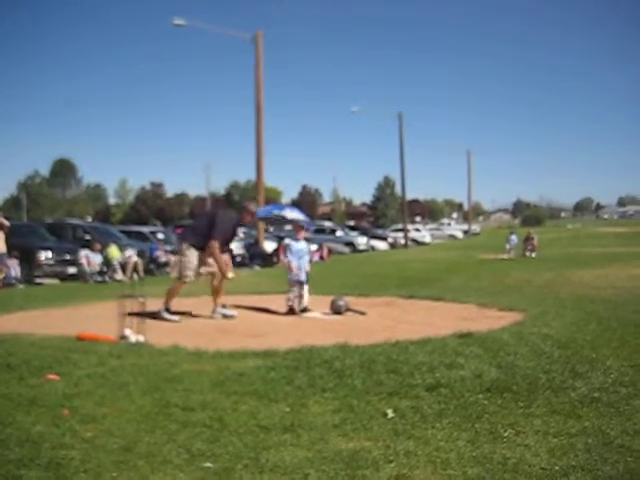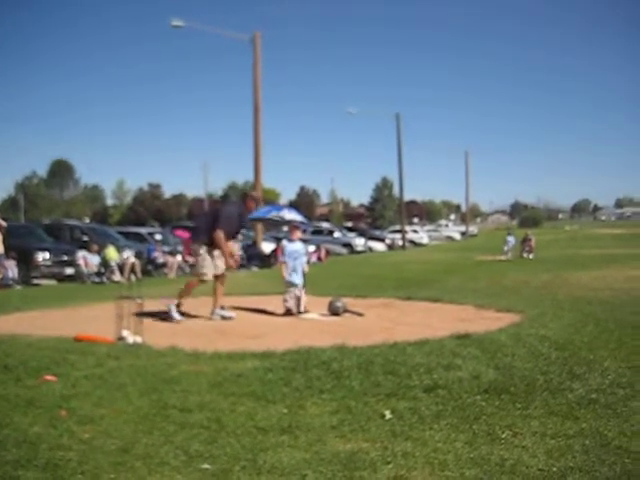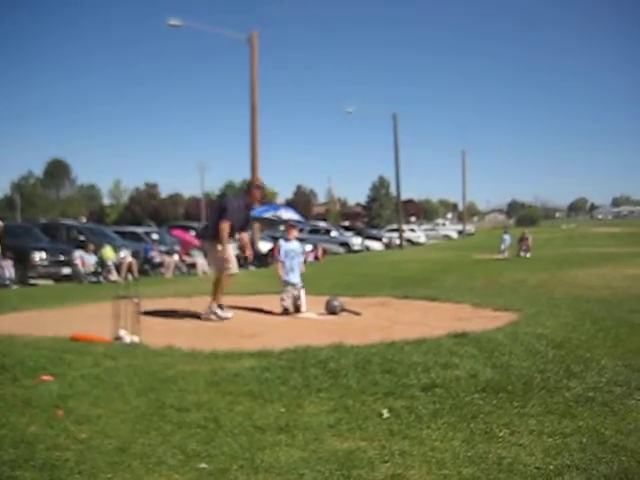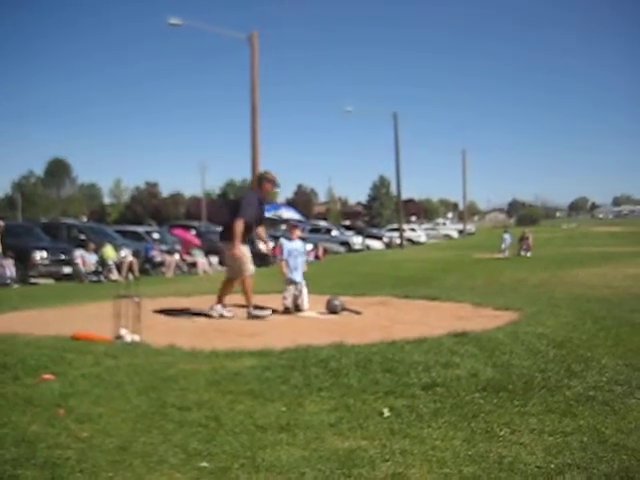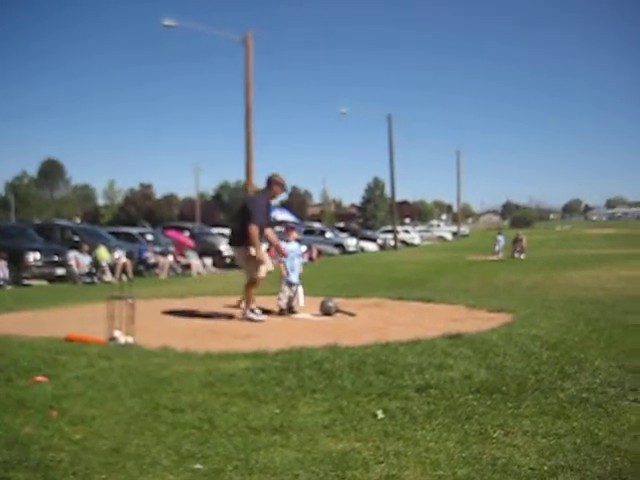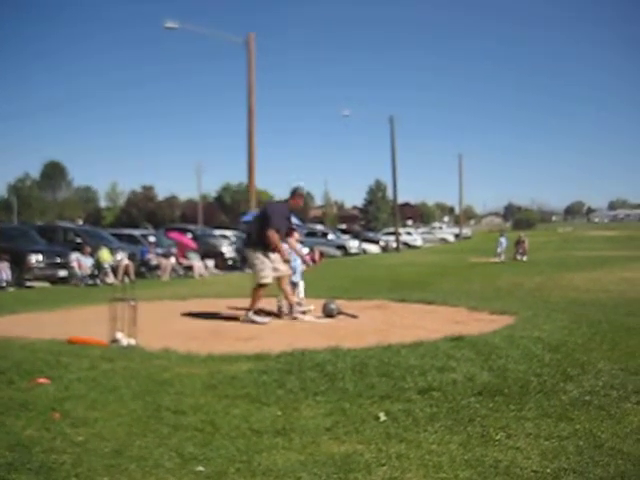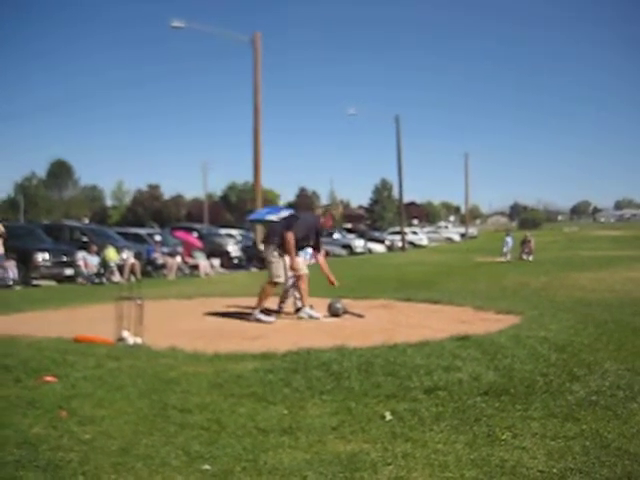
dt=0.2s
person 1, frame 1
left shoulder: (234, 223)
right shoulder: (226, 219)
left elbow: (223, 246)
right elbow: (213, 244)
left wrist: (228, 267)
right wrist: (222, 266)
left hip: (205, 245)
right hip: (191, 243)
left knee: (217, 273)
right knee: (185, 278)
left ankle: (218, 308)
right ankle: (165, 309)
person 1, frame 2
left shoulder: (240, 216)
right shoulder: (229, 211)
left elbow: (229, 238)
right elbow: (218, 233)
left wrist: (233, 256)
right wrist: (226, 257)
left hip: (212, 244)
right hip: (202, 241)
left knee: (221, 274)
right knee: (204, 276)
left ankle: (217, 310)
right ankle: (176, 305)
person 1, frame 3
left shoulder: (246, 207)
right shoulder: (236, 203)
left elbow: (243, 232)
right elbow: (224, 224)
left wrist: (247, 249)
right wrist: (225, 248)
left hip: (219, 240)
right hip: (214, 238)
left knee: (222, 274)
right knee: (228, 270)
left ankle: (213, 310)
right ankle: (214, 305)
person 1, frame 4
left shoulder: (259, 201)
right shoulder: (250, 198)
left elbow: (259, 226)
right elbow: (239, 222)
left wrist: (267, 243)
right wrist: (236, 245)
left hip: (239, 241)
right hip: (232, 240)
left knee: (234, 275)
right knee: (247, 272)
left ankle: (218, 305)
right ankle: (251, 309)
person 1, frame 5
left shoulder: (265, 203)
right shoulder: (258, 201)
left elbow: (266, 228)
right elbow: (252, 227)
left wrist: (278, 246)
right wrist: (259, 251)
left hip: (251, 243)
right hip: (242, 243)
left knee: (265, 267)
right knee: (257, 275)
left ankle: (248, 302)
right ankle: (247, 311)
person 1, frame 6
left shoulder: (286, 213)
right shoulder: (277, 208)
left elbow: (289, 238)
right elbow: (270, 232)
left wrist: (302, 255)
right wrist: (282, 252)
left hip: (269, 249)
right hip: (256, 249)
left knee: (284, 274)
right knee: (265, 281)
left ankle: (295, 308)
right ankle: (250, 313)
person 1, frame 7
left shoulder: (317, 229)
right shoulder: (308, 219)
left elbow: (319, 255)
right elbow: (289, 235)
left wrist: (329, 276)
right wrist: (293, 259)
left hip: (287, 249)
right hip: (275, 245)
left knee: (303, 273)
right knee: (276, 279)
left ankle: (304, 308)
right ankle: (257, 311)
